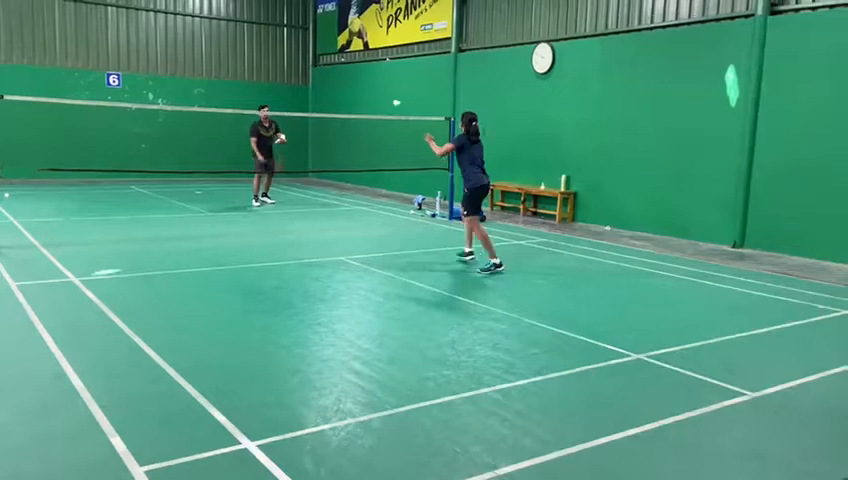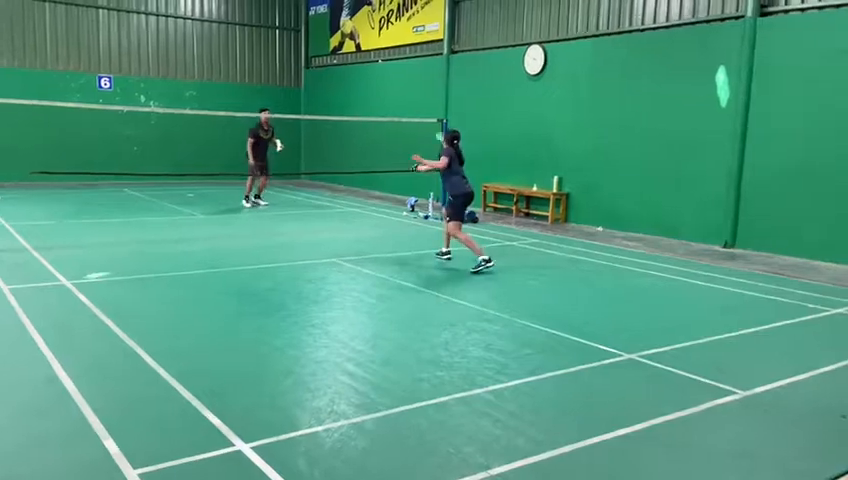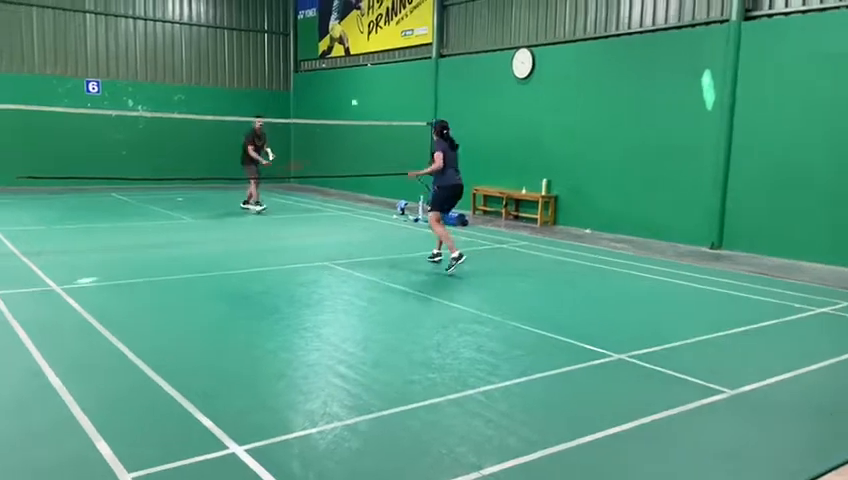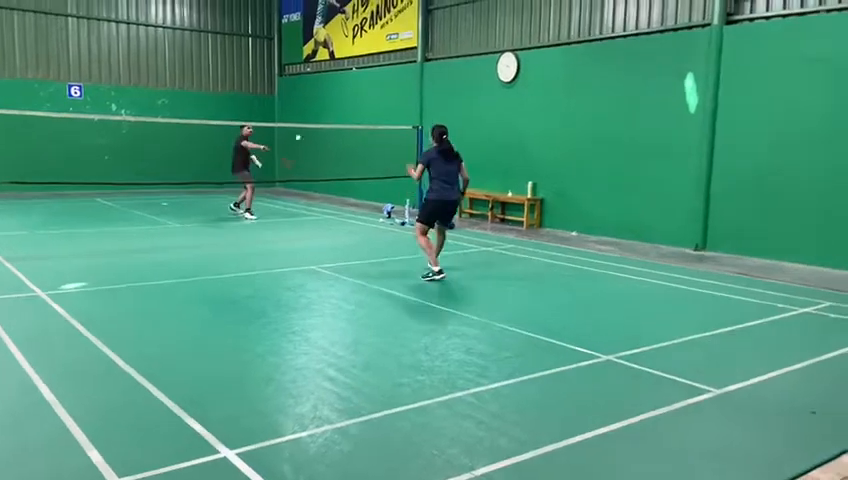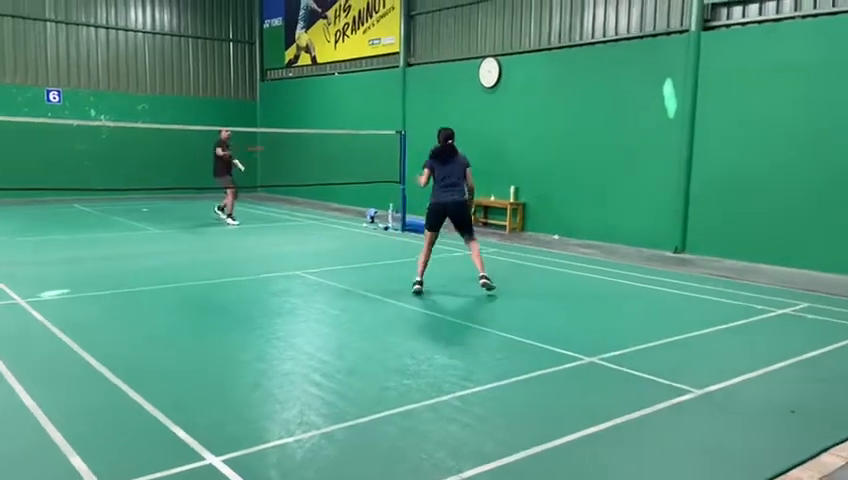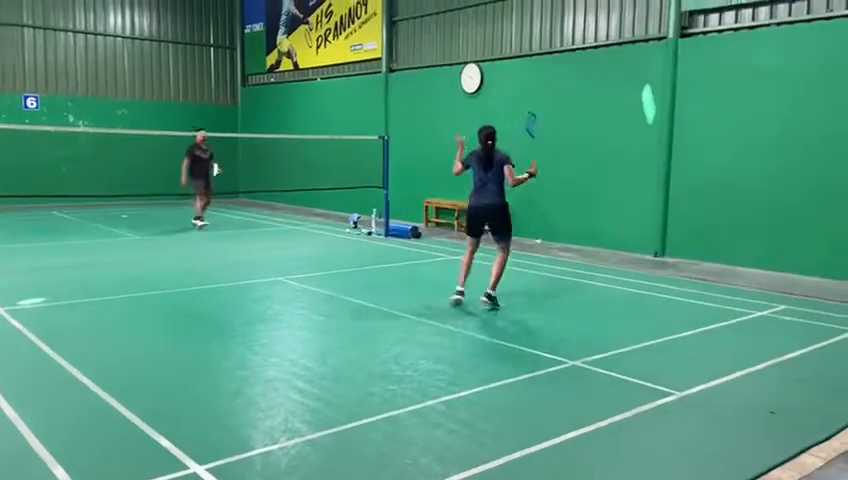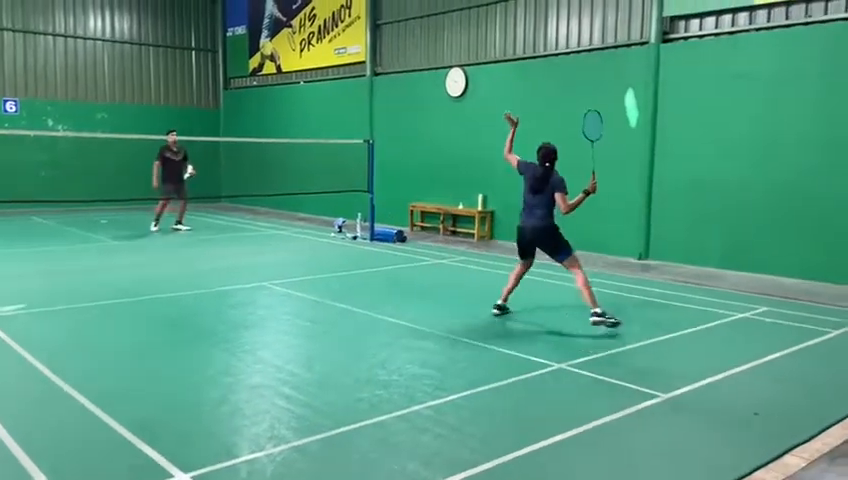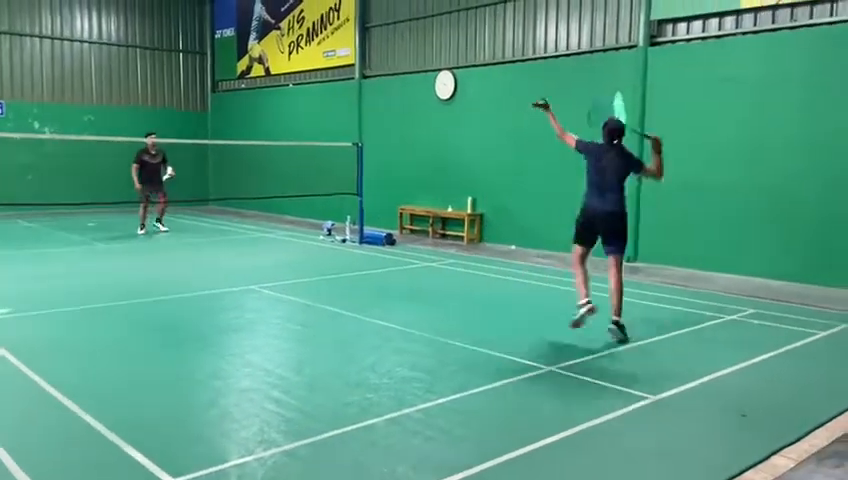
dt=0.3s
person 1, frame 1
left shoulder: (462, 138)
right shoulder: (476, 140)
left elbow: (441, 152)
left wrist: (431, 142)
left hip: (474, 185)
right hip: (482, 183)
left knee: (474, 225)
right knee: (468, 217)
left ankle: (495, 261)
right ankle: (468, 250)
person 1, frame 2
left shoulder: (447, 151)
right shoulder: (456, 154)
left elbow: (441, 165)
right elbow: (439, 168)
left wrist: (422, 161)
right wrist: (419, 168)
left hip: (459, 194)
right hip: (464, 192)
left knee: (455, 231)
right knee: (446, 213)
left ankle: (484, 258)
right ankle: (446, 250)
person 1, frame 3
left shoulder: (438, 144)
right shoulder: (451, 145)
left elbow: (439, 165)
left wrist: (419, 173)
left hip: (446, 186)
right hip: (457, 186)
left knee: (434, 222)
right knee: (437, 217)
left ankle: (455, 253)
right ankle: (438, 252)
person 1, frame 4
left shoulder: (429, 154)
right shoulder: (455, 154)
left elbow: (416, 177)
right elbow: (466, 178)
left wrist: (410, 170)
right wrist: (462, 192)
left hip: (435, 199)
right hip: (453, 200)
left knee: (420, 233)
right knee: (441, 230)
left ankle: (436, 269)
right ankle: (435, 262)
person 1, frame 5
left shoulder: (433, 157)
right shoulder: (462, 159)
left elbow: (424, 183)
right elbow: (470, 185)
left wrist: (420, 179)
right wrist: (470, 199)
left hip: (438, 204)
right hip: (459, 204)
left knee: (428, 244)
right knee: (471, 241)
left ankle: (419, 280)
right ankle: (482, 276)
person 1, frame 6
left shoulder: (473, 155)
right shoulder: (503, 157)
left elbow: (456, 171)
right elbow: (513, 181)
left wrist: (460, 150)
right wrist: (529, 174)
left hip: (475, 208)
right hip: (496, 208)
left knee: (470, 250)
right knee: (503, 251)
left ankle: (459, 289)
right ankle: (490, 291)
person 1, frame 7
left shoulder: (528, 169)
right shoulder: (556, 179)
left elbow: (507, 154)
right elbow: (565, 209)
left wrist: (513, 129)
right wrist: (586, 192)
left hip: (524, 230)
right hip: (544, 230)
left knee: (523, 266)
right knee: (576, 269)
left ankle: (501, 303)
right ankle: (596, 312)
person 1, frame 8
left shoulder: (592, 148)
right shoulder: (627, 158)
left elbow: (562, 134)
right elbow: (656, 175)
left wrist: (549, 112)
right wrist: (657, 151)
left hip: (590, 213)
right hip: (615, 216)
left knee: (577, 260)
right knee: (615, 270)
left ankle: (584, 302)
right ankle: (616, 321)
